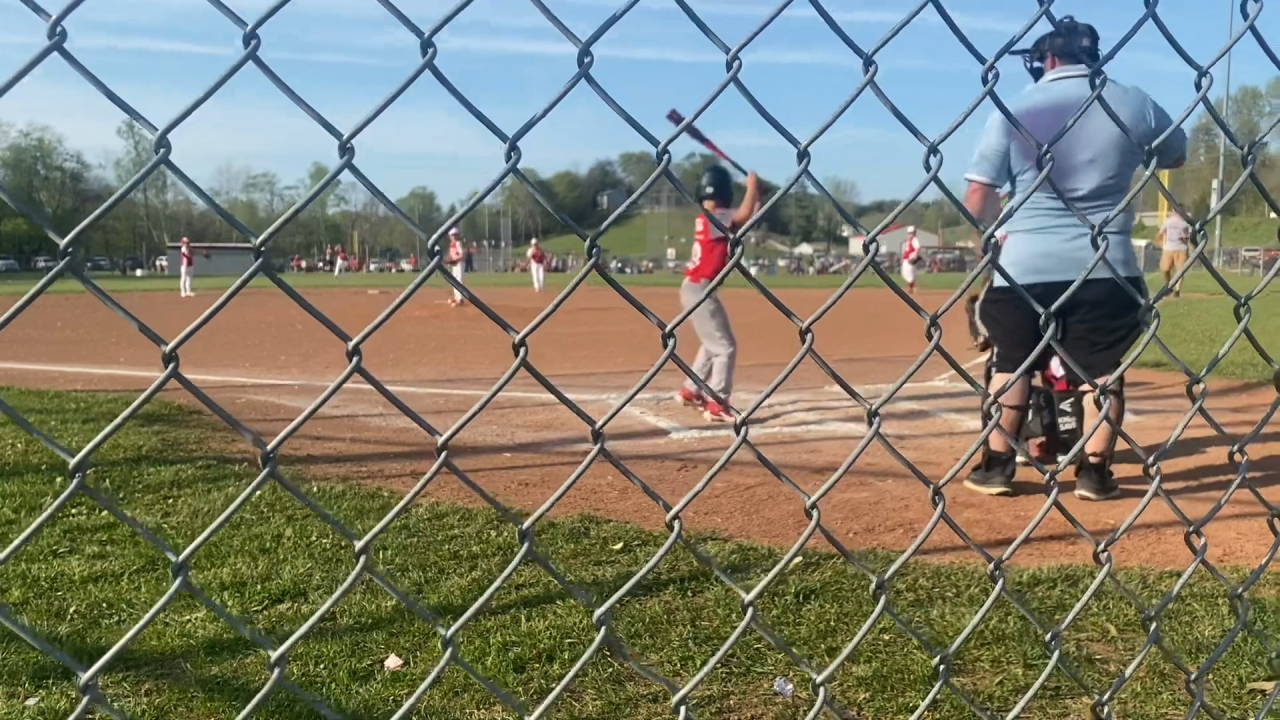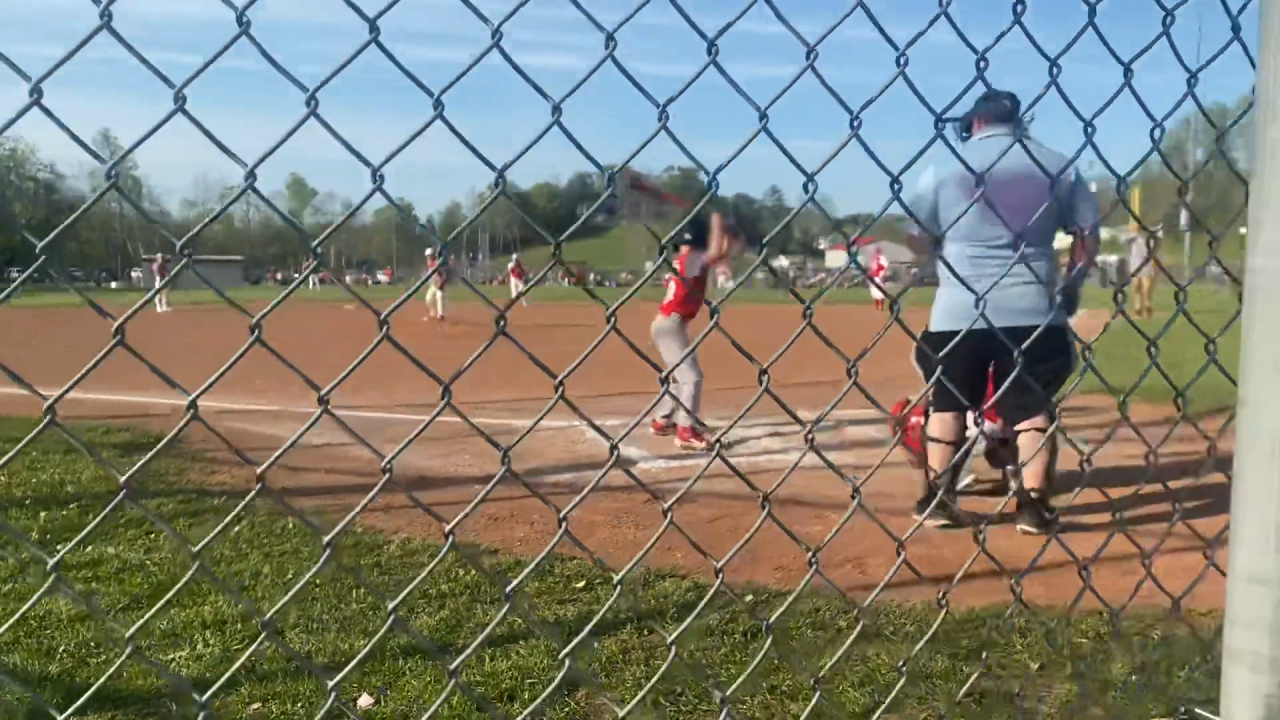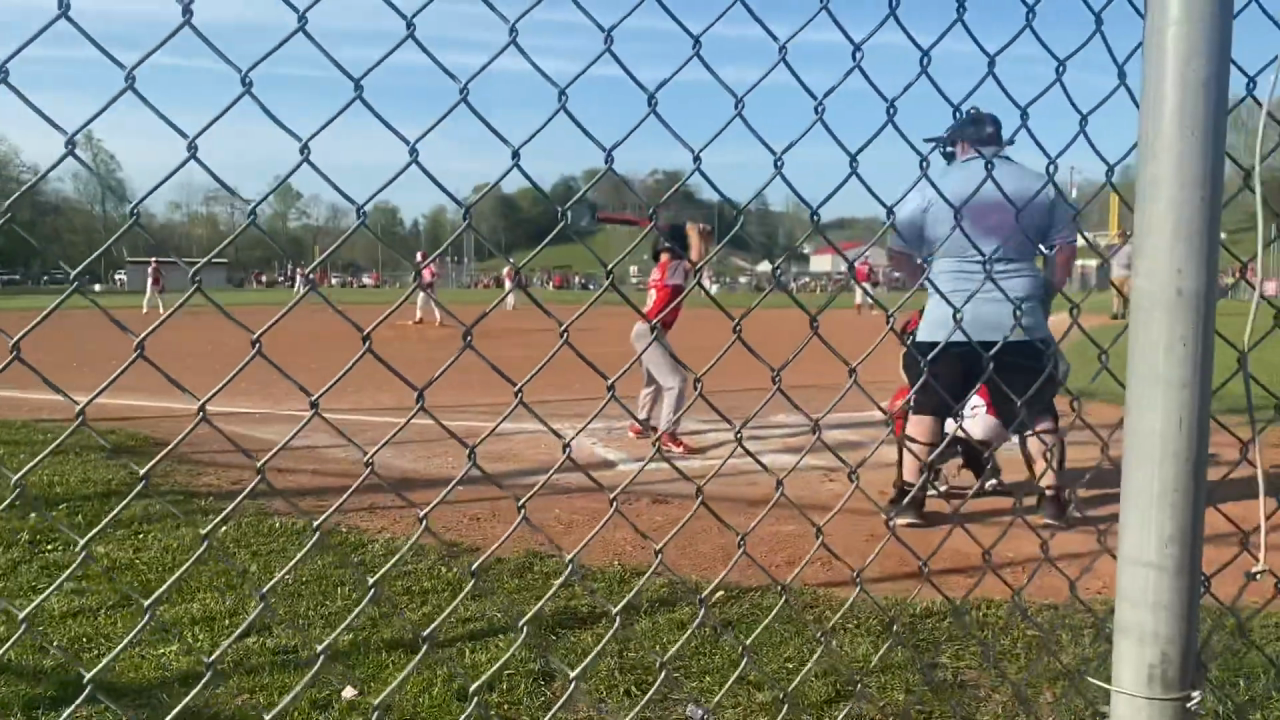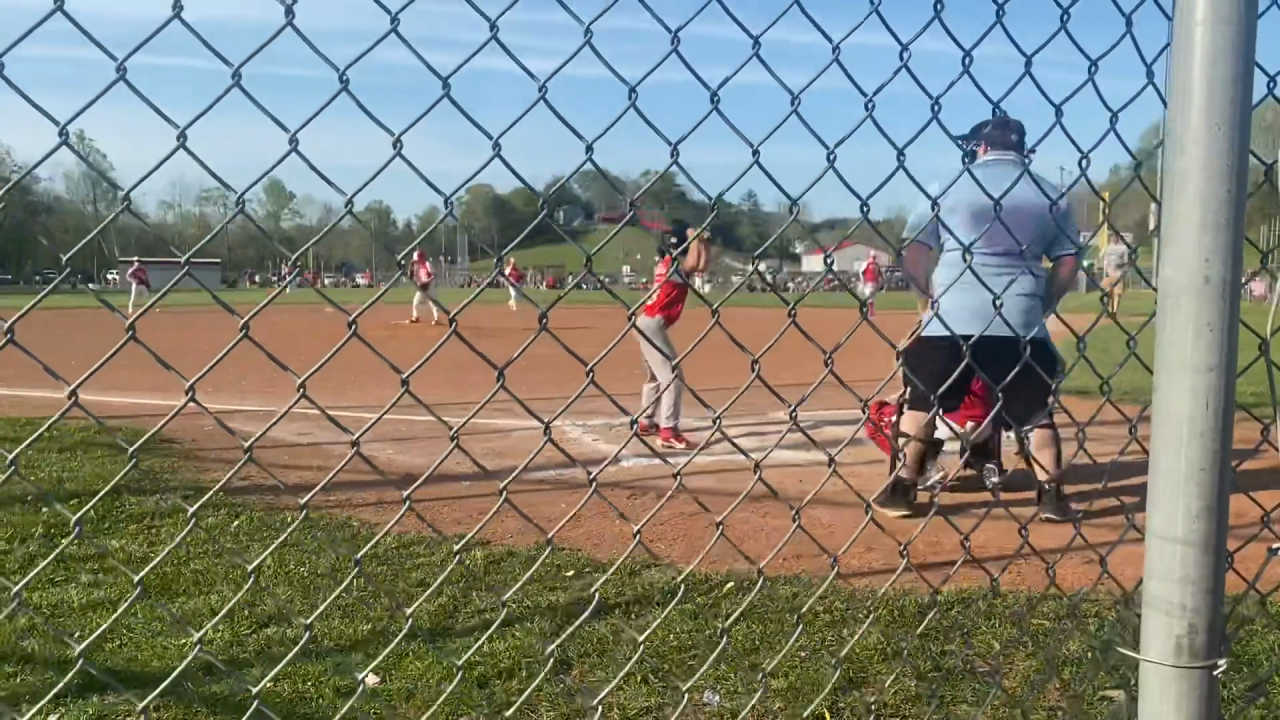
dt=0.7s
person 1, frame 1
left shoulder: (1015, 110)
right shoulder: (1136, 104)
left elbow: (978, 193)
right elbow: (1174, 156)
left hip: (1027, 263)
right hip: (1105, 264)
left knee: (1011, 363)
right knee: (1100, 367)
left ankle: (997, 465)
right ankle: (1094, 470)
person 1, frame 2
left shoulder: (944, 170)
right shoulder: (1059, 167)
left elbow: (918, 241)
right elbow: (1088, 238)
right wrist: (1069, 287)
left hip: (959, 309)
right hip: (1033, 309)
left knee: (947, 402)
right knee: (1033, 406)
left ankle: (937, 499)
right ankle: (1034, 503)
person 1, frame 3
left shoulder: (933, 189)
right shoulder: (1039, 187)
left elbow: (900, 258)
right elbow: (1063, 254)
right wrist: (1042, 298)
left hip: (948, 321)
right hip: (1019, 321)
left knee: (926, 407)
right knee: (1036, 410)
left ankle: (908, 498)
right ankle: (1051, 498)
person 1, frame 4
left shoulder: (954, 184)
right shoulder: (1052, 194)
left elbow: (915, 252)
right elbow: (1067, 265)
left wrist: (931, 297)
right wrist: (1039, 305)
left hip: (953, 316)
right hip: (1021, 318)
left knee: (923, 400)
right knee: (1034, 408)
left ankle: (901, 488)
right ankle: (1052, 493)
person 2, frame 1
left shoulder: (708, 218)
right shoulder: (715, 217)
left elbow: (747, 221)
right elbow: (744, 213)
left wrist: (756, 195)
right wrist: (752, 185)
left hip: (695, 288)
right hip: (700, 290)
left knee: (711, 344)
right knee: (724, 346)
left ankle: (691, 391)
right ankle: (716, 404)
person 2, frame 2
left shoulder: (683, 260)
right shoulder: (691, 259)
left elbow: (724, 252)
right elbow: (716, 253)
left wrist: (726, 232)
right wrist: (716, 225)
left hip: (667, 324)
right hip: (670, 324)
left knee: (678, 376)
right knee: (691, 376)
left ankle: (661, 421)
right ankle: (687, 431)
person 2, frame 3
left shoulder: (661, 268)
right shoulder: (672, 267)
left elbow: (693, 261)
right elbow: (696, 260)
left wrist: (702, 238)
right wrist: (694, 233)
left hip: (646, 331)
right hip: (649, 332)
left knee: (654, 381)
right knee: (675, 381)
left ankle: (640, 425)
right ankle: (666, 436)
person 2, frame 4
left shoulder: (666, 263)
right shoulder: (673, 263)
left elbow: (701, 266)
right elbow: (694, 264)
left wrist: (703, 243)
right wrist: (695, 238)
left hip: (649, 324)
right hip: (653, 325)
left knee: (656, 376)
right knee: (672, 376)
left ankle: (645, 422)
right ankle: (668, 432)
